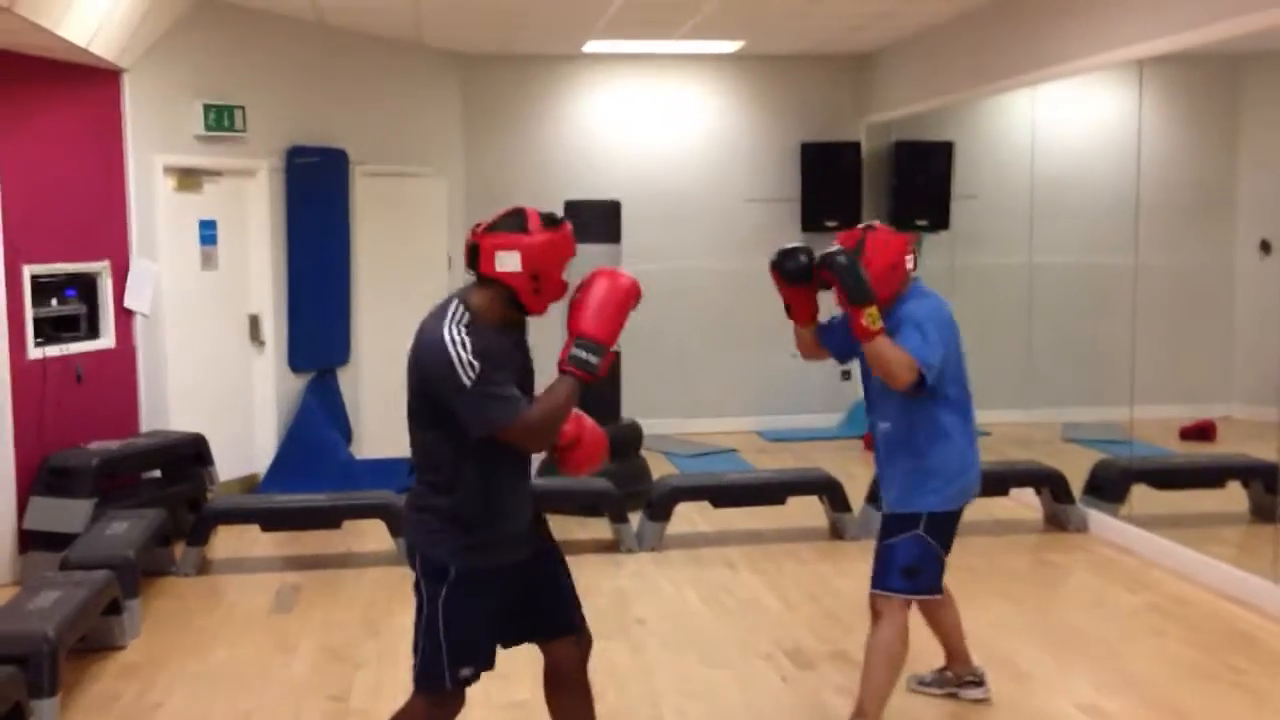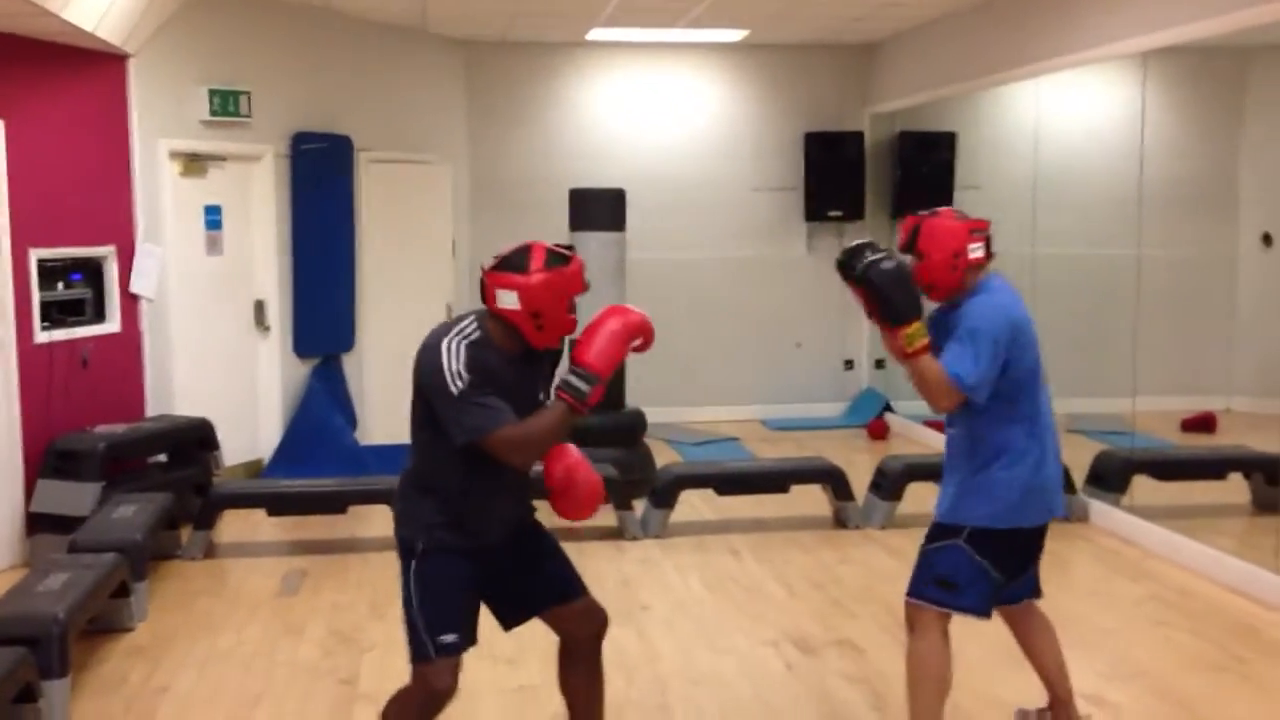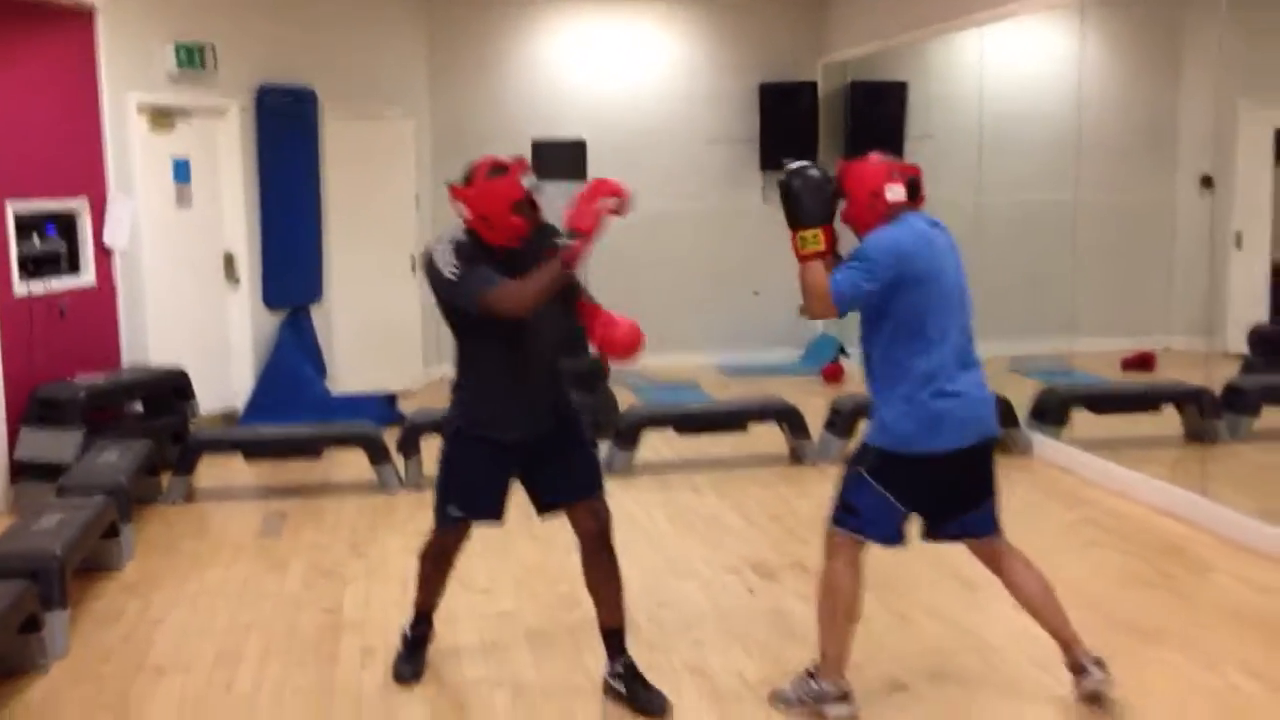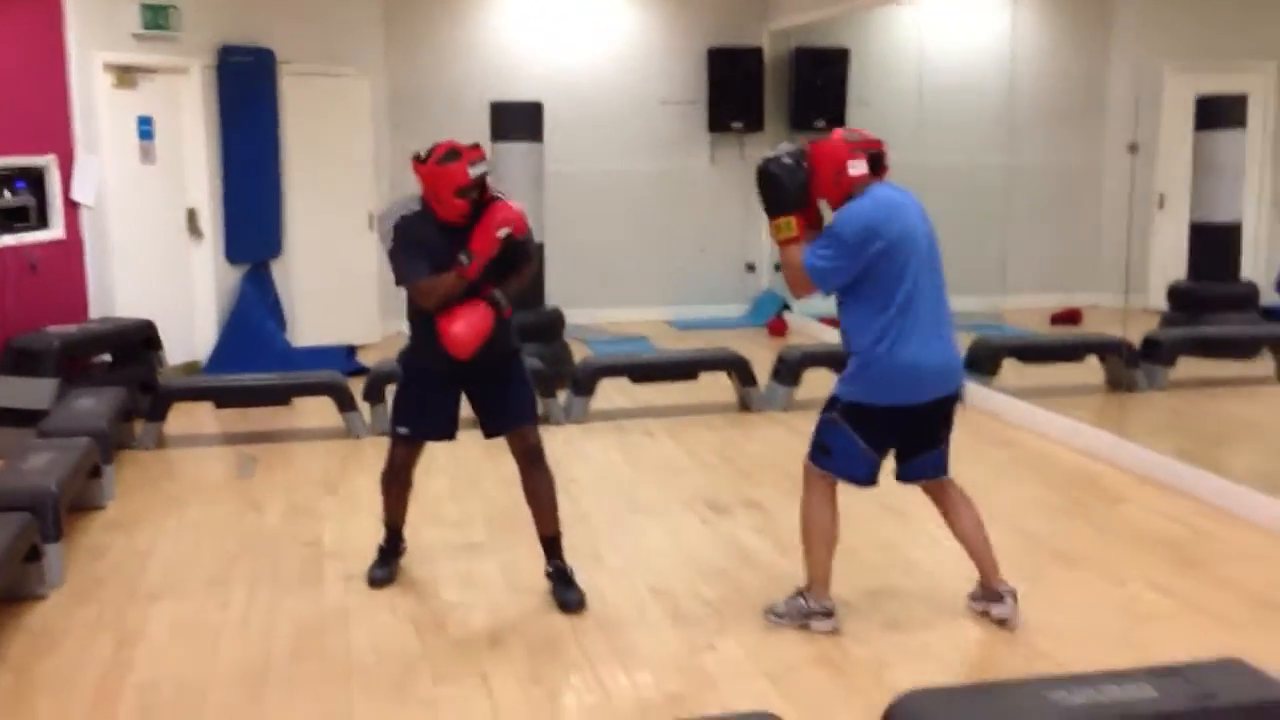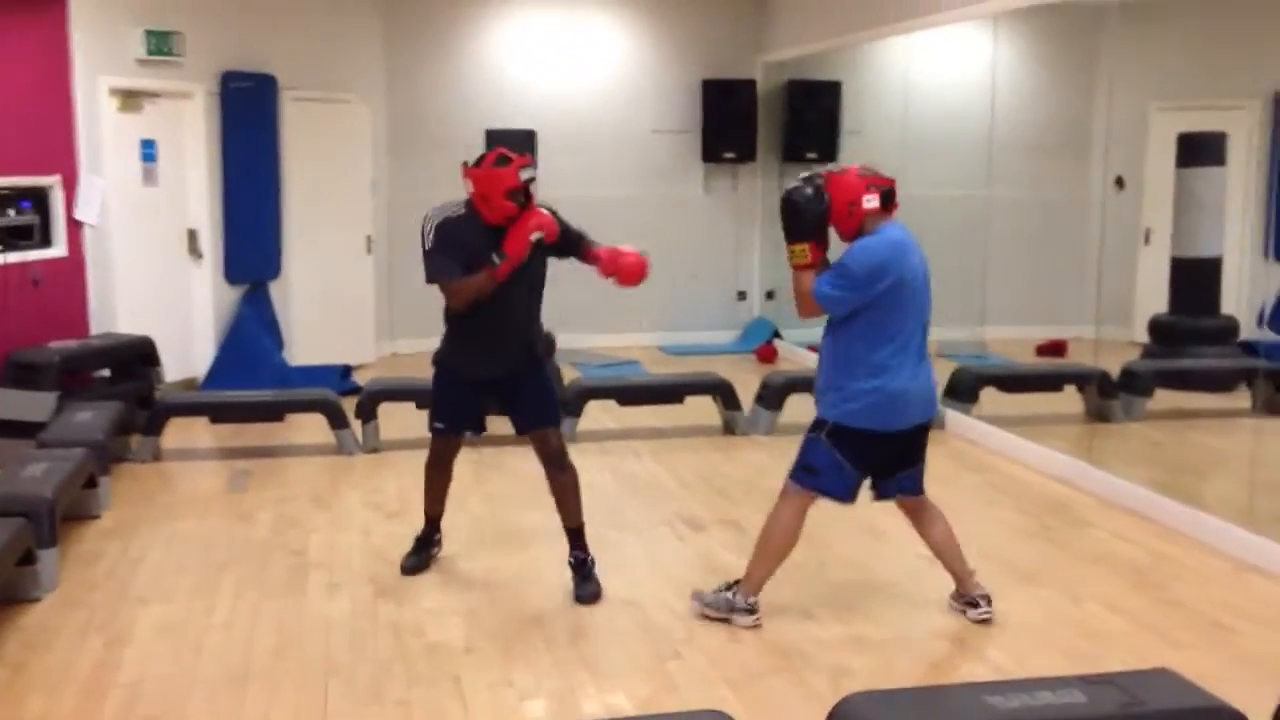
dt=1s
person 1, frame 1
left shoulder: (923, 311)
right shoulder: (881, 311)
left elbow: (900, 375)
right elbow: (812, 347)
left wrist: (861, 309)
right wrist: (799, 299)
left hip: (930, 477)
right hip: (911, 473)
left knee: (890, 600)
right knee: (920, 580)
right ankle: (962, 672)
person 1, frame 2
left shoulder: (988, 312)
right shoulder: (971, 302)
left elbow: (944, 395)
right elbow: (910, 355)
left wrist: (906, 322)
right wrist: (880, 301)
left hip: (993, 494)
right hip: (1017, 486)
left knee: (925, 612)
right knee: (1015, 603)
person 1, frame 3
left shoulder: (891, 244)
right shoulder: (929, 237)
left elbow: (821, 304)
right elbow: (860, 279)
left wrist: (809, 230)
right wrist: (821, 224)
left hip: (910, 432)
right hip: (969, 424)
left knee: (844, 543)
right knee: (992, 548)
right ankle: (1082, 660)
person 1, frame 4
left shoulder: (862, 217)
right shoulder: (900, 203)
left elbow: (801, 282)
right elbow: (829, 257)
left wrist: (783, 216)
right wrist: (803, 213)
left hip: (882, 379)
right hip: (937, 374)
left knee: (819, 477)
right knee: (937, 482)
left ankle: (817, 601)
right ankle: (996, 589)
person 1, frame 5
left shoulder: (873, 253)
right shoulder: (900, 243)
left elbow: (809, 305)
right elbow: (833, 290)
left wrist: (800, 242)
right wrist: (812, 245)
left hip: (863, 406)
right hip: (910, 403)
left knee: (796, 494)
right knee: (912, 499)
left ankle: (743, 598)
right ankle: (972, 593)
person 2, frame 1
left shoulder: (503, 317)
right shoulder: (448, 341)
right elbow: (529, 433)
left wrist: (561, 420)
right wrist: (586, 350)
left hip: (516, 528)
right hip: (457, 546)
left knee: (570, 650)
person 2, frame 2
left shoulder: (538, 344)
right shoulder: (452, 354)
right elbow: (515, 448)
left wrist: (558, 450)
right wrist: (587, 376)
left hip: (507, 523)
right hip: (440, 534)
left knee: (586, 624)
person 2, frame 3
left shoulder: (542, 238)
right shoulder: (450, 258)
left elbow: (566, 289)
right elbow: (516, 303)
left wrist: (596, 315)
right wrist: (575, 238)
left hip: (550, 415)
right hip: (482, 425)
left knee: (595, 529)
right knee: (447, 538)
left ankle: (619, 667)
right ankle: (418, 633)
person 2, frame 4
left shoulder: (496, 211)
right shoulder: (405, 225)
left elbow: (525, 266)
right elbow: (426, 298)
left wrist: (492, 301)
right wrist: (474, 256)
left hip: (494, 351)
right hip: (431, 358)
left knee: (529, 449)
right knee: (400, 458)
left ankle: (556, 566)
right ankle: (392, 544)
person 2, frame 5
left shoulder: (540, 219)
right shoulder: (444, 226)
left elbow: (580, 245)
right elbow: (457, 296)
left wrist: (610, 256)
right wrist: (507, 257)
left hip: (522, 360)
right hip: (463, 361)
left knee: (552, 450)
right knee: (443, 450)
left ankle: (580, 557)
right ankle: (430, 535)
